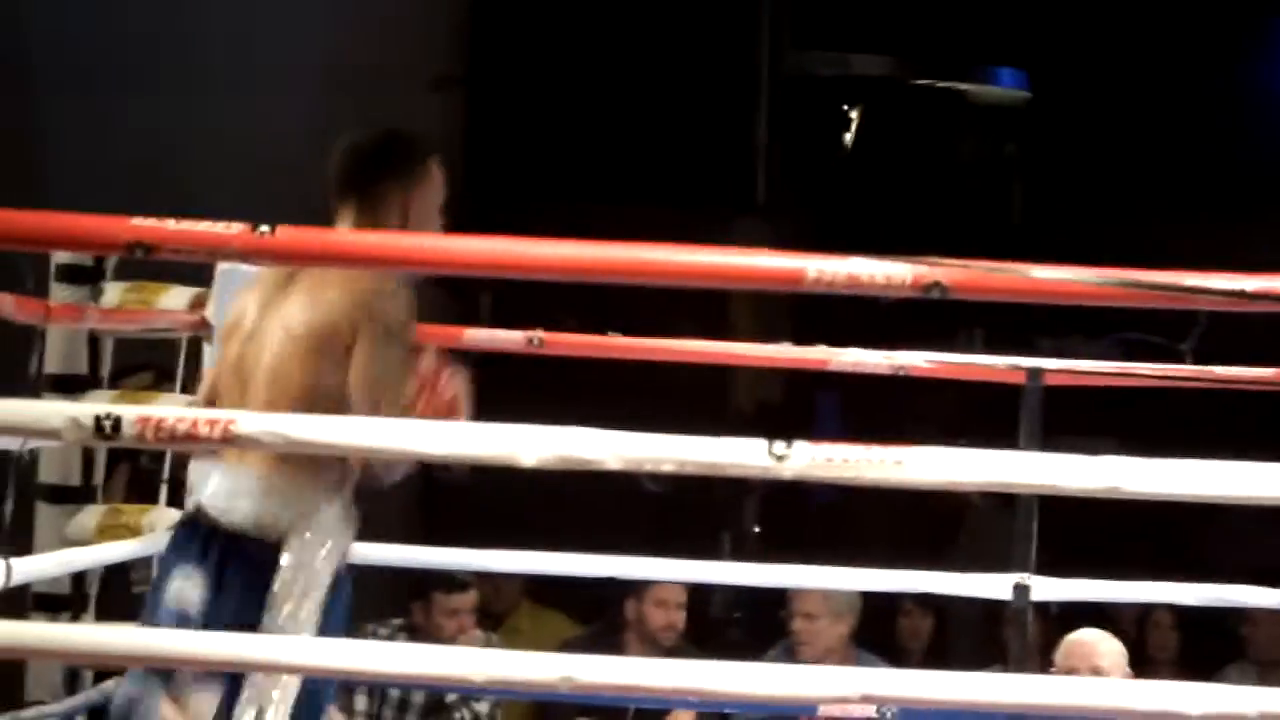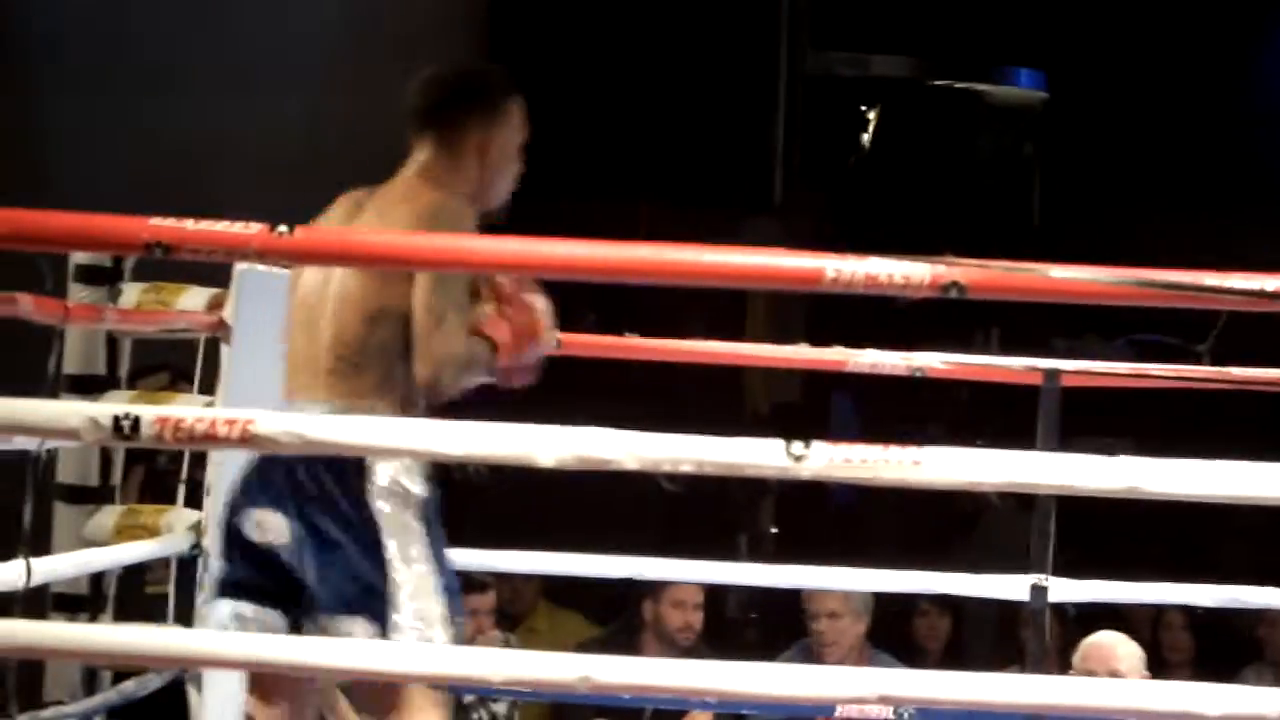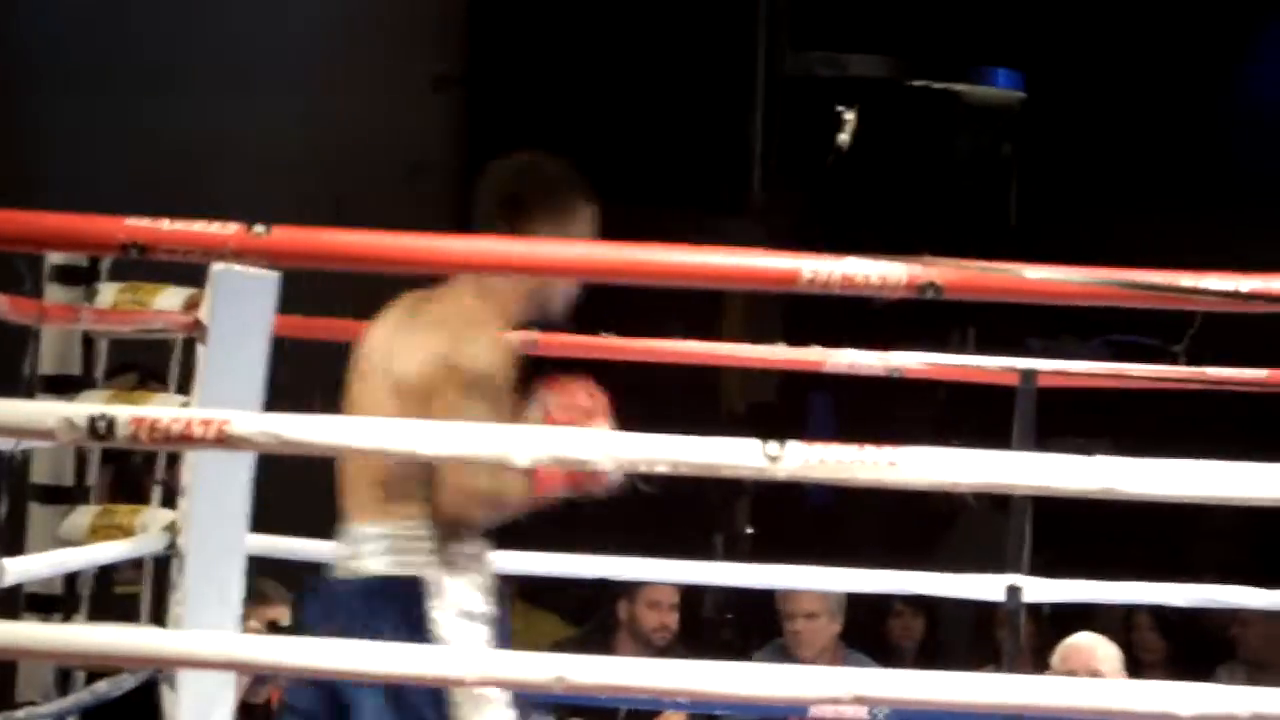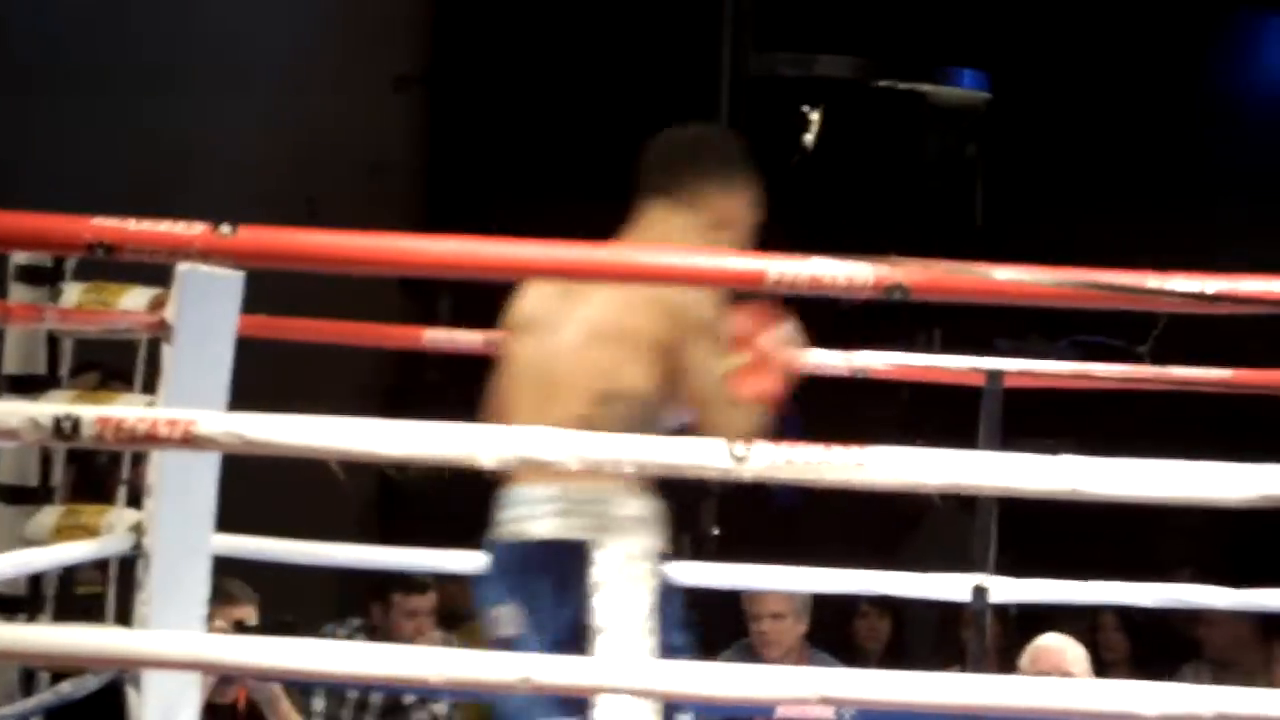
dt=0.2s
person 1, frame 1
left shoulder: (263, 282)
right shoulder: (378, 292)
right elbow: (378, 455)
right wrist: (423, 414)
left hip: (208, 534)
right hip: (286, 545)
person 1, frame 2
left shoulder: (345, 213)
right shoulder: (443, 214)
right elbow: (438, 367)
left wrist: (474, 342)
right wrist: (495, 349)
left hip: (283, 473)
right hip: (361, 480)
person 1, frame 3
left shoulder: (401, 321)
right shoulder: (477, 339)
right elbow: (463, 500)
right wrist: (552, 474)
left hip: (349, 596)
right hip: (425, 596)
person 1, frame 4
left shoulder: (546, 282)
right shoulder: (682, 291)
right elbow: (730, 444)
right wrist: (760, 385)
left hip: (519, 551)
right hip: (604, 553)
